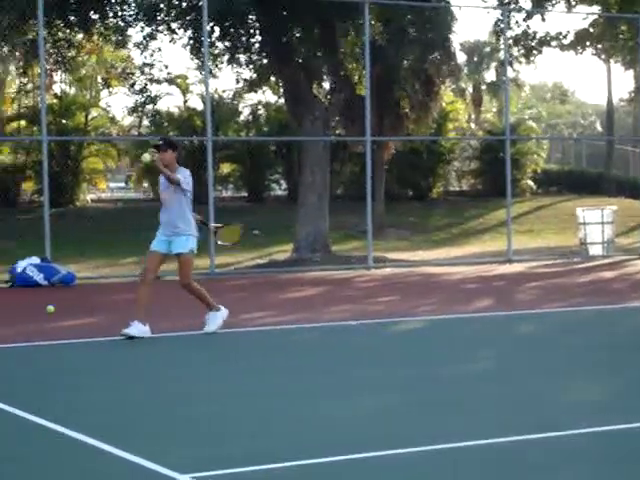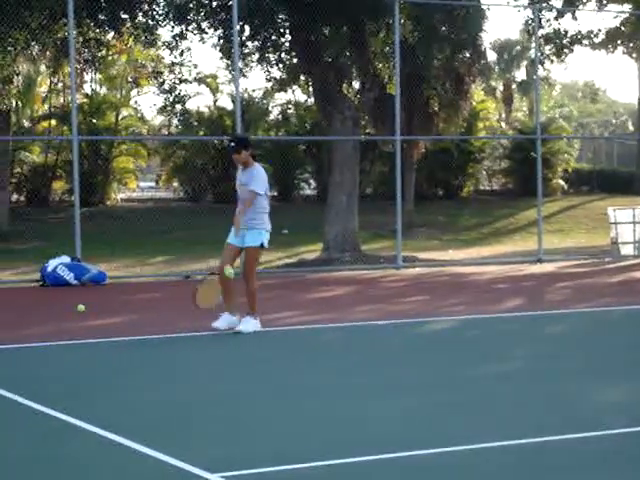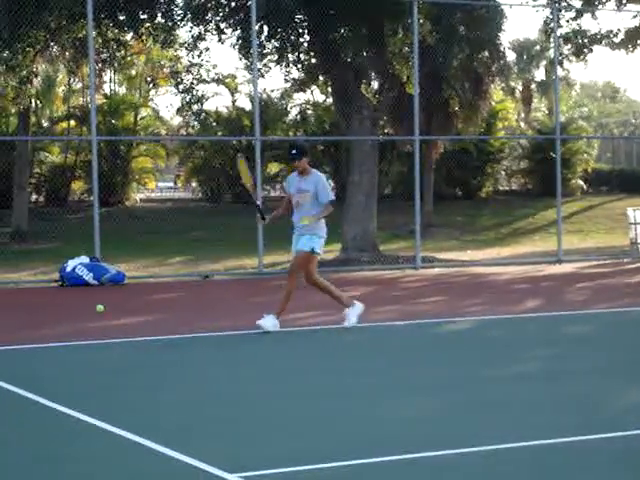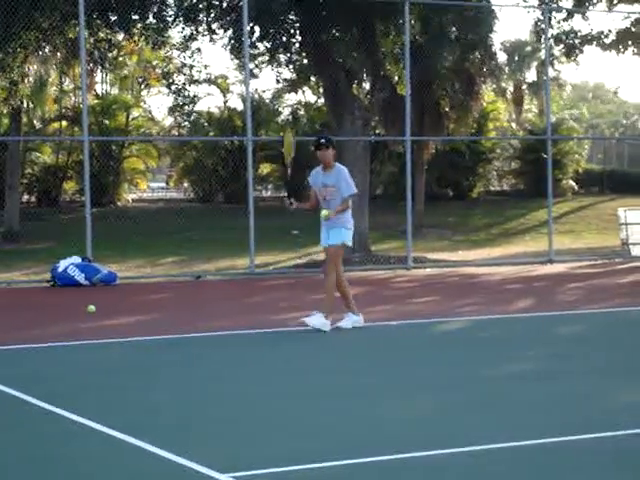
dt=0.4s
person 1, frame 1
left shoulder: (184, 174)
right shoulder: (162, 177)
left elbow: (174, 180)
left wrist: (159, 166)
left hip: (184, 234)
right hip: (164, 233)
left knee: (186, 282)
right knee: (146, 276)
left ankle: (216, 310)
right ankle: (141, 324)
person 1, frame 2
left shoulder: (258, 172)
right shoulder: (240, 171)
left elbow: (249, 199)
left wrist: (239, 216)
left hip: (256, 228)
right hip: (239, 228)
left knee: (248, 274)
right knee: (223, 270)
left ankle: (252, 317)
right ankle: (230, 314)
person 1, frame 3
left shoulder: (318, 178)
right shoulder: (291, 179)
left elbow: (329, 207)
right elbow: (287, 206)
left wrist: (315, 218)
right wrist: (271, 217)
left hip: (313, 234)
right hip: (299, 233)
left knee: (292, 273)
right knee: (311, 278)
left ankle: (275, 317)
right ankle: (351, 305)
person 1, frame 4
left shoulder: (341, 171)
right shoulder: (315, 174)
left elbow: (347, 203)
right elbow: (314, 203)
left wrist: (334, 211)
right wrist: (298, 205)
left hip: (341, 226)
right hip: (327, 226)
left knee: (330, 269)
right knee: (336, 272)
left ankle: (324, 316)
right ankle: (354, 314)
